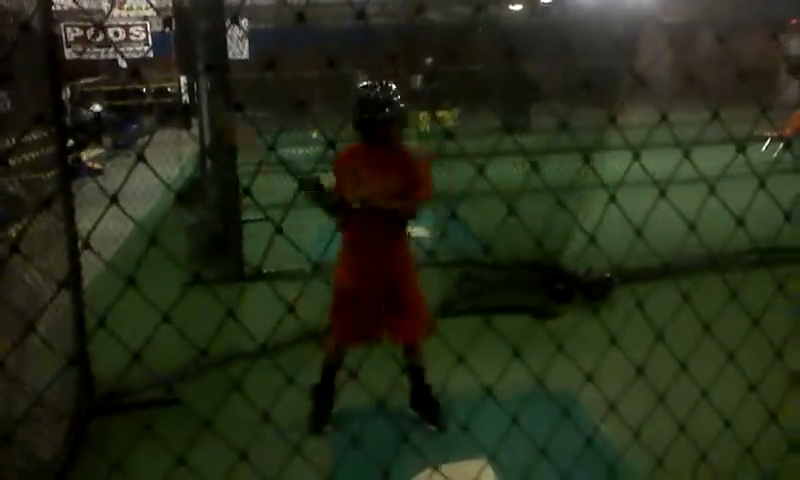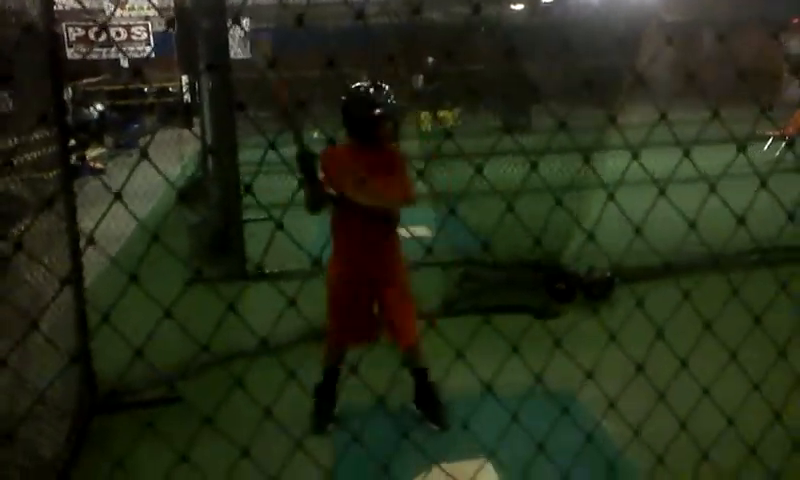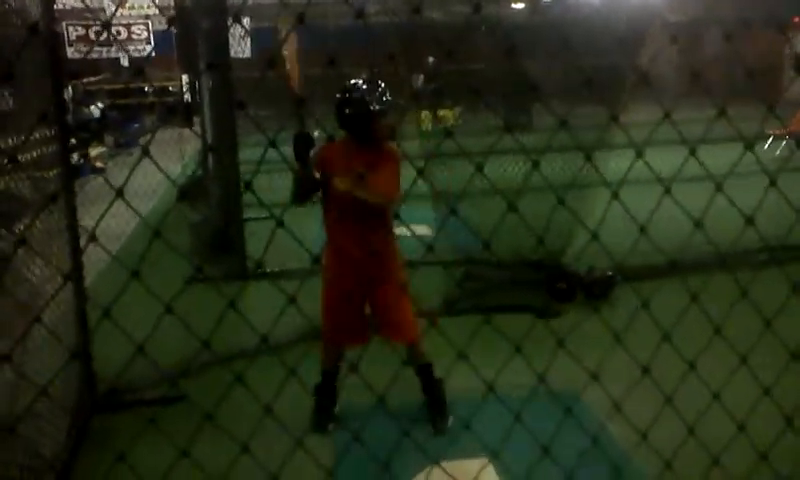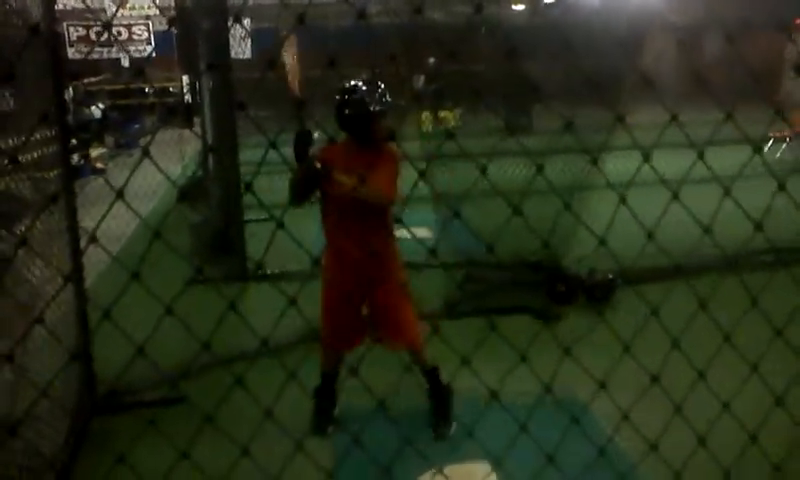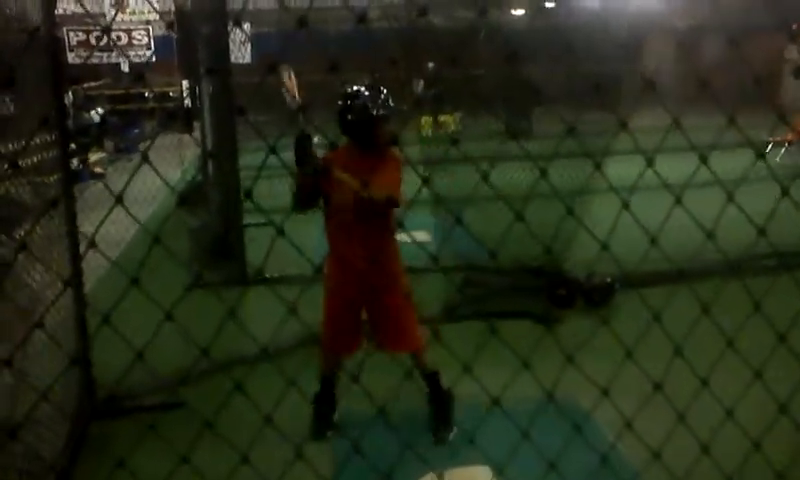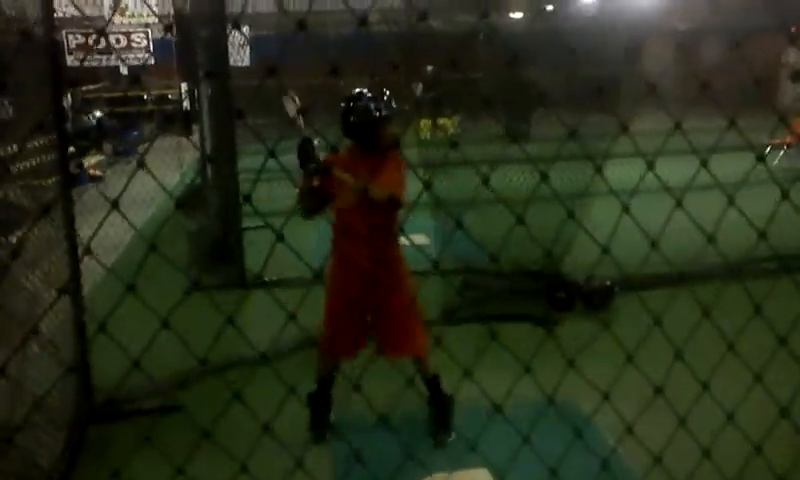
dt=0.1s
person 1, frame 1
left shoulder: (407, 159)
right shoulder: (347, 159)
left elbow: (414, 207)
right elbow: (339, 205)
left wrist: (369, 205)
right wrist: (331, 200)
left hip: (395, 257)
right hip: (356, 259)
left knee: (410, 328)
right knee: (343, 330)
left ankle: (420, 393)
right ankle: (324, 394)
person 1, frame 2
left shoulder: (393, 158)
right shoulder: (333, 158)
left elbow: (393, 206)
right elbow: (315, 205)
left wrist: (348, 197)
right wrist: (313, 184)
left hip: (386, 258)
right hip: (347, 259)
left knee: (405, 329)
right knee: (339, 331)
left ankle: (424, 391)
right ankle: (326, 394)
person 1, frame 3
left shoulder: (387, 155)
right shoulder: (327, 154)
left elbow: (381, 201)
right elbow: (299, 198)
left wrist: (332, 180)
right wrist: (303, 164)
left hip: (381, 257)
right hip: (341, 259)
left knee: (404, 326)
right knee: (336, 331)
left ankle: (431, 387)
right ankle: (326, 393)
person 1, frame 4
left shoulder: (387, 155)
right shoulder: (328, 155)
left elbow: (380, 199)
right elbow: (296, 198)
left wrist: (332, 174)
right wrist: (303, 162)
left hip: (382, 258)
right hip: (341, 260)
left knee: (406, 329)
right knee: (335, 334)
left ankle: (438, 393)
right ankle: (326, 396)
person 1, frame 5
left shoulder: (389, 159)
right shoulder: (330, 161)
left elbow: (382, 197)
right elbow: (300, 205)
left wrist: (335, 174)
right wrist: (304, 167)
left hip: (383, 264)
right hip: (343, 266)
left knee: (407, 333)
right knee: (335, 338)
left ankle: (438, 396)
right ankle: (326, 401)
person 1, frame 6
left shoulder: (392, 160)
right shoulder: (335, 163)
left elbow: (383, 196)
right elbow: (307, 211)
left wrist: (336, 174)
right wrist: (309, 171)
left hip: (388, 266)
right hip: (347, 268)
left knee: (411, 337)
right knee: (334, 340)
left ankle: (438, 400)
right ankle: (321, 402)
